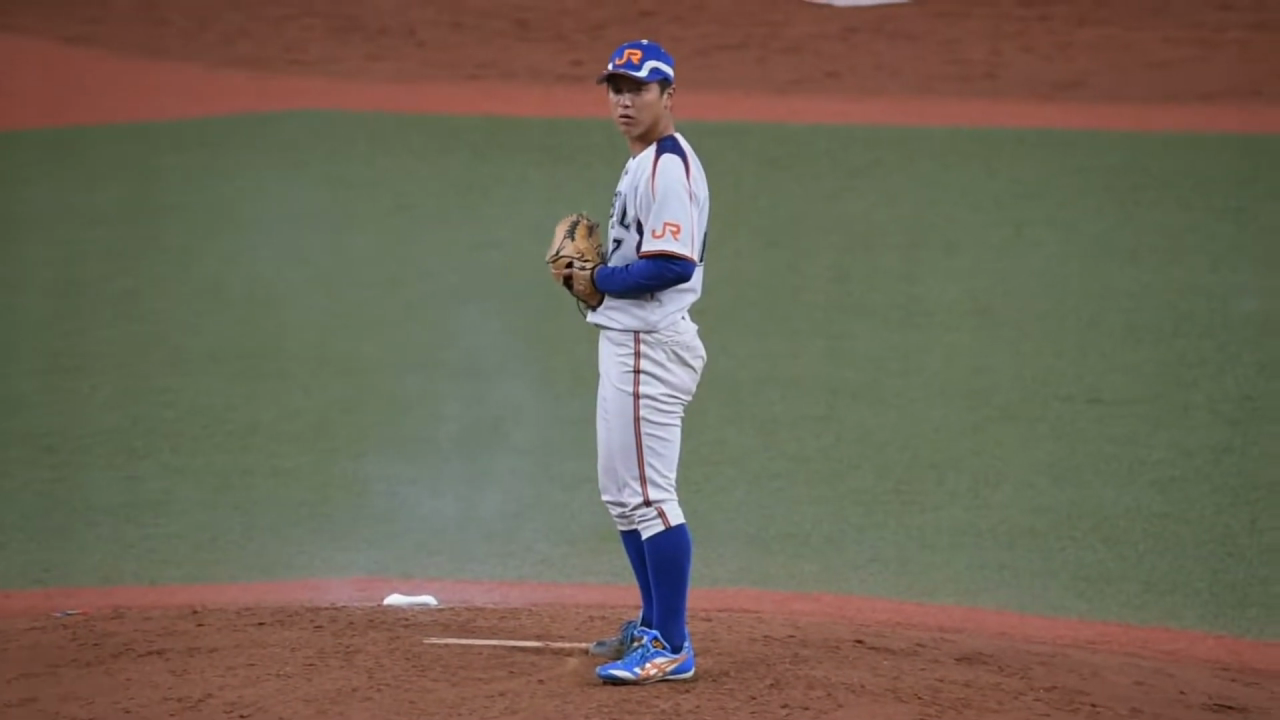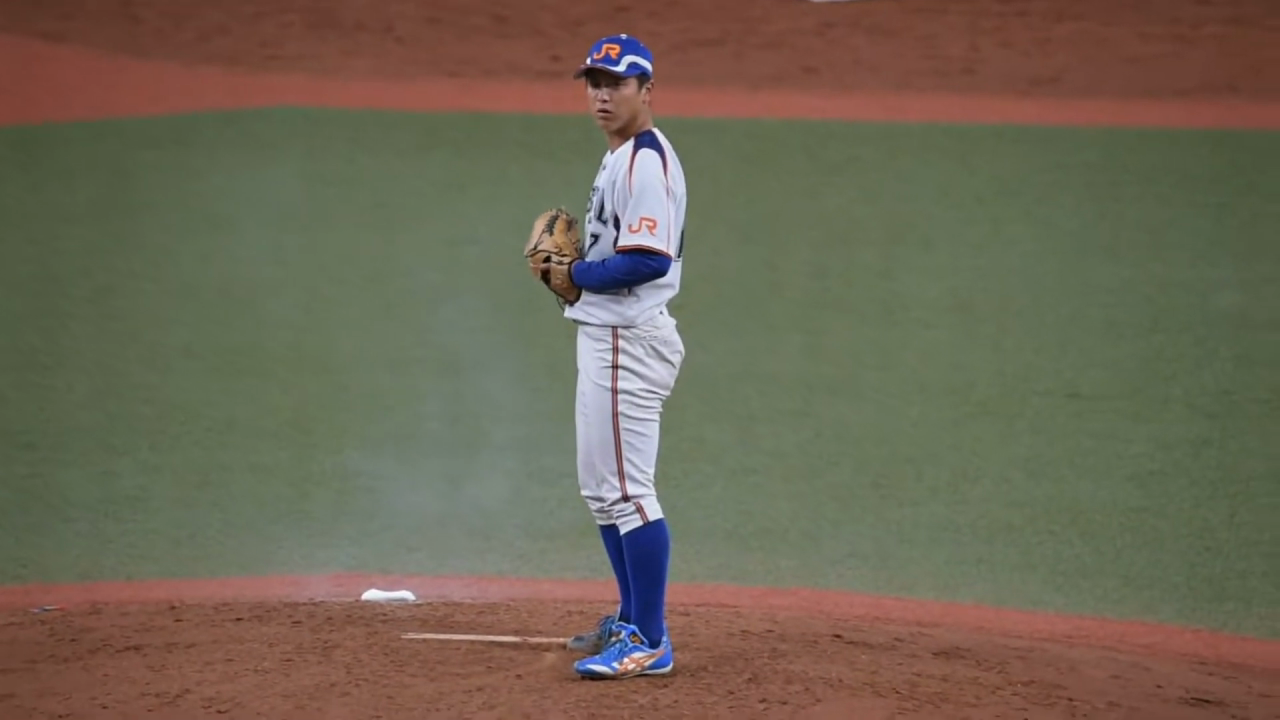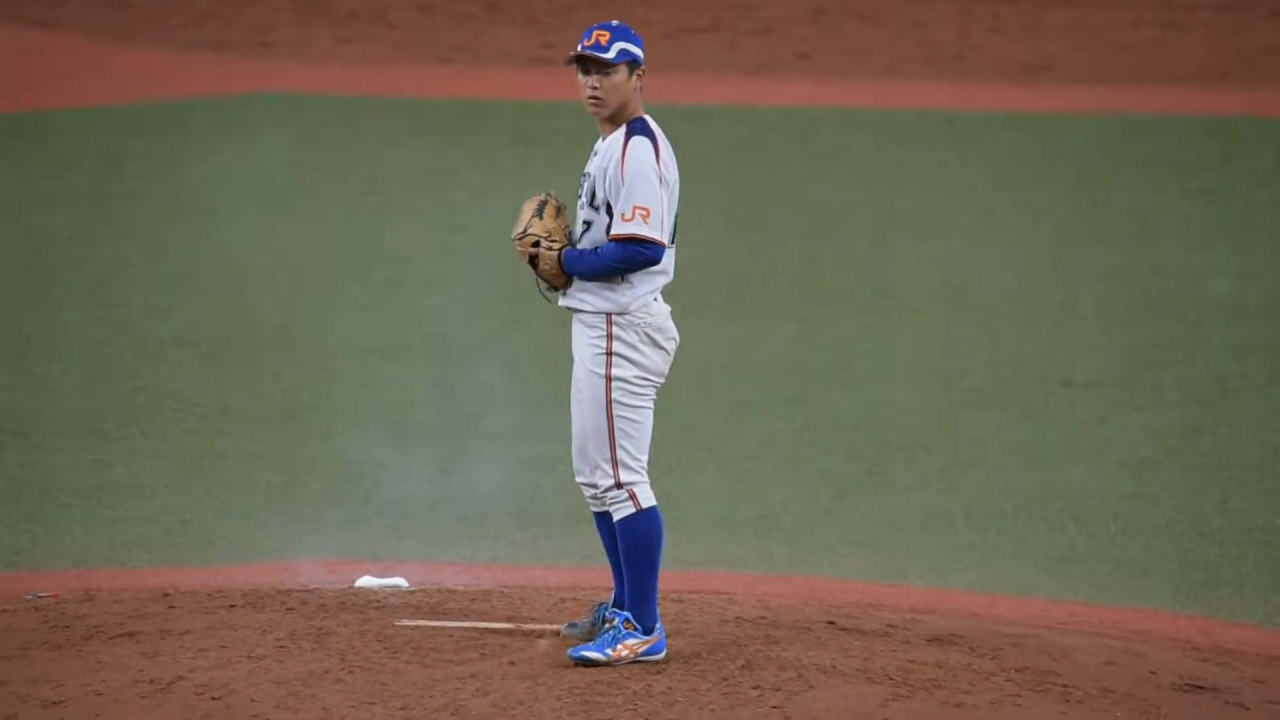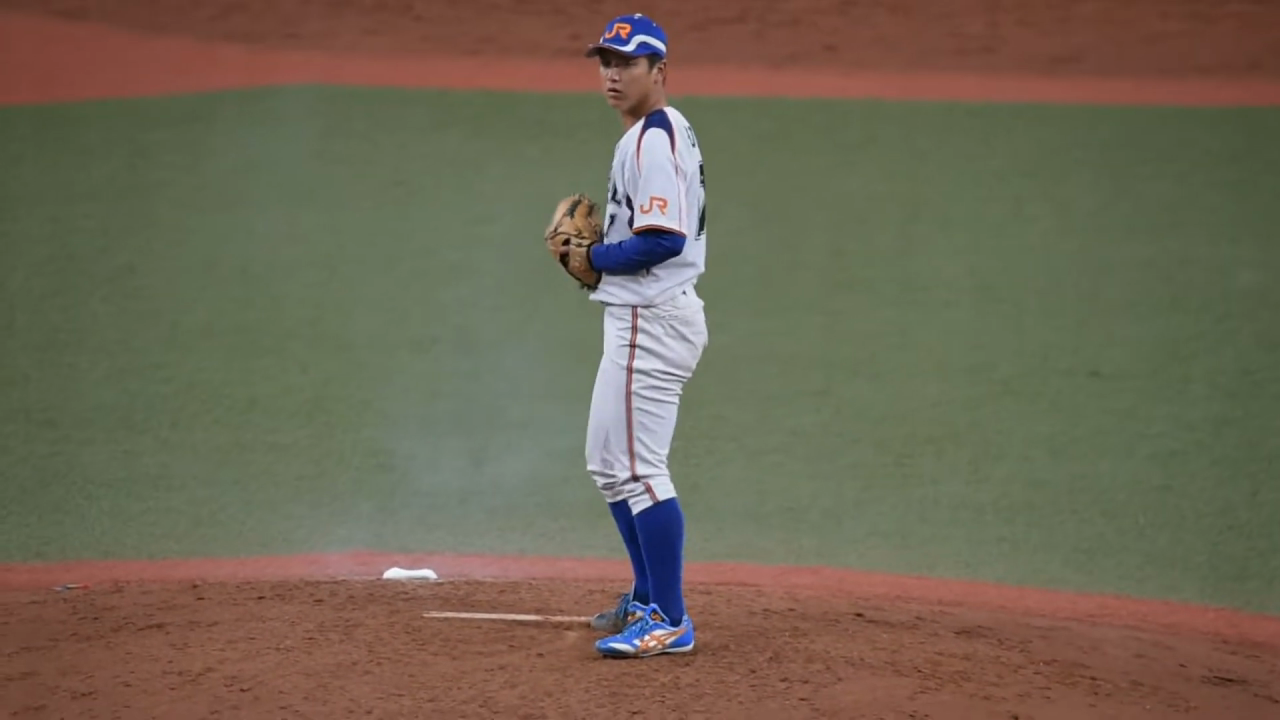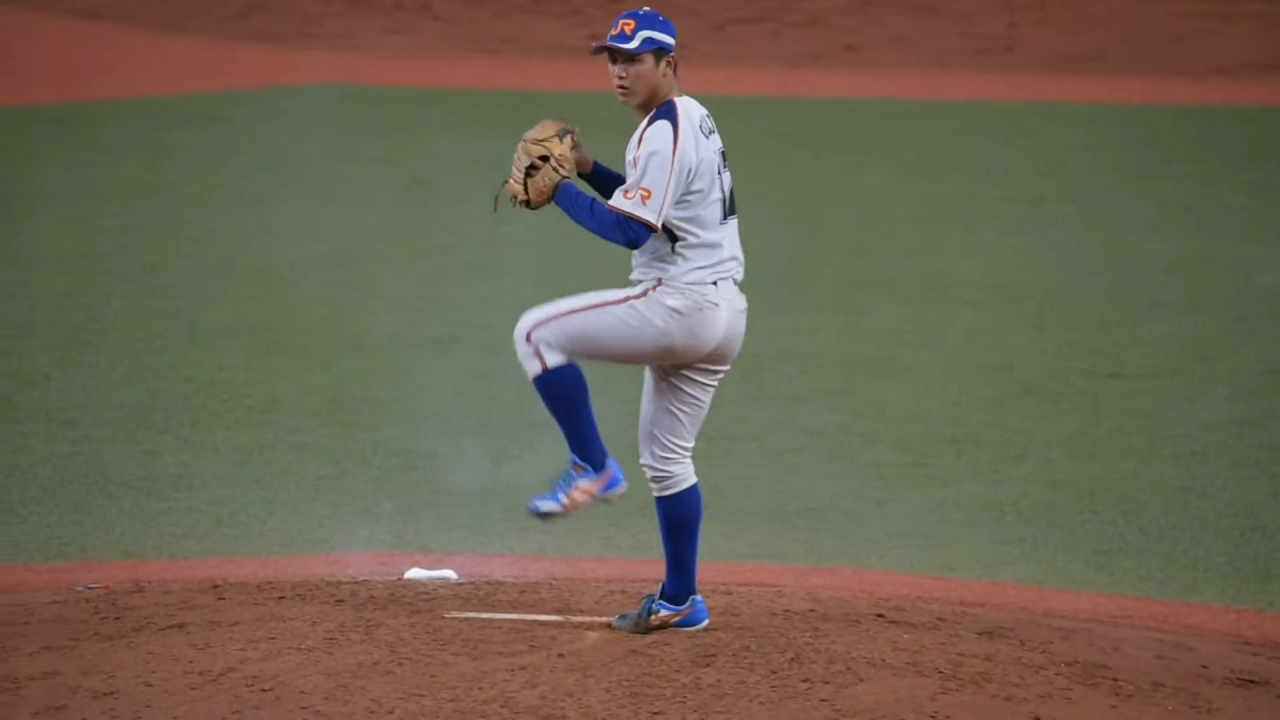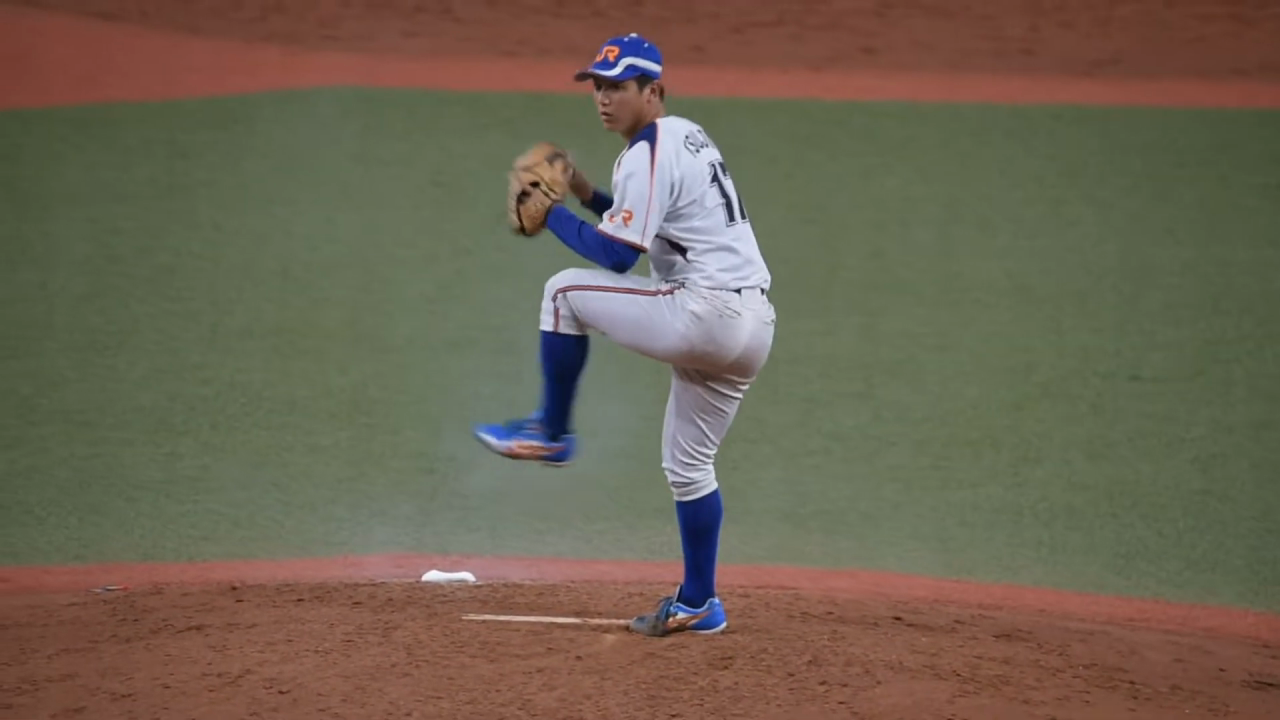
dt=0.3s
person 1, frame 1
left shoulder: (669, 163)
right shoulder: (642, 162)
left elbow: (672, 265)
left wrist: (599, 278)
right wrist: (599, 273)
left hip: (649, 348)
right hip: (628, 344)
left knee: (648, 495)
right knee: (623, 494)
left ankle: (672, 647)
right ankle: (654, 624)
person 1, frame 2
left shoulder: (646, 158)
right shoulder: (621, 156)
left elbow: (649, 260)
left wrist: (576, 273)
right wrist: (576, 267)
left hip: (626, 343)
right hip: (608, 338)
left knee: (626, 491)
right knee: (603, 490)
left ankle: (650, 642)
right ankle: (633, 620)
person 1, frame 3
left shoulder: (638, 146)
right shoulder: (613, 144)
left elbow: (643, 249)
left wrist: (566, 261)
right wrist: (567, 253)
left hip: (622, 330)
right hip: (603, 328)
left knee: (621, 479)
right knee: (596, 476)
left ankle: (643, 628)
right ankle: (626, 606)
person 1, frame 4
left shoulder: (655, 137)
right shoulder: (651, 134)
left elbow: (663, 241)
left wrist: (593, 257)
right wrist: (597, 245)
left hip: (650, 323)
right hip: (643, 320)
left knee: (638, 471)
right knee: (610, 465)
left ankle: (670, 619)
right ankle: (649, 598)
person 1, frame 5
left shoulder: (665, 131)
right shoulder: (693, 119)
left elbow: (628, 229)
left wrist: (560, 190)
right wrist: (593, 170)
left hip: (681, 305)
right hip: (719, 311)
left knee: (538, 333)
right knee: (666, 458)
left ankle: (591, 467)
right ankle: (680, 600)
person 1, frame 6
left shoulder: (648, 152)
right shoulder: (686, 137)
left elbow: (616, 254)
left wrist: (551, 213)
right wrist: (594, 197)
left hip: (708, 313)
right hip: (751, 323)
left knee: (565, 292)
right knee: (690, 465)
left ankle: (551, 433)
right ankle: (698, 604)
